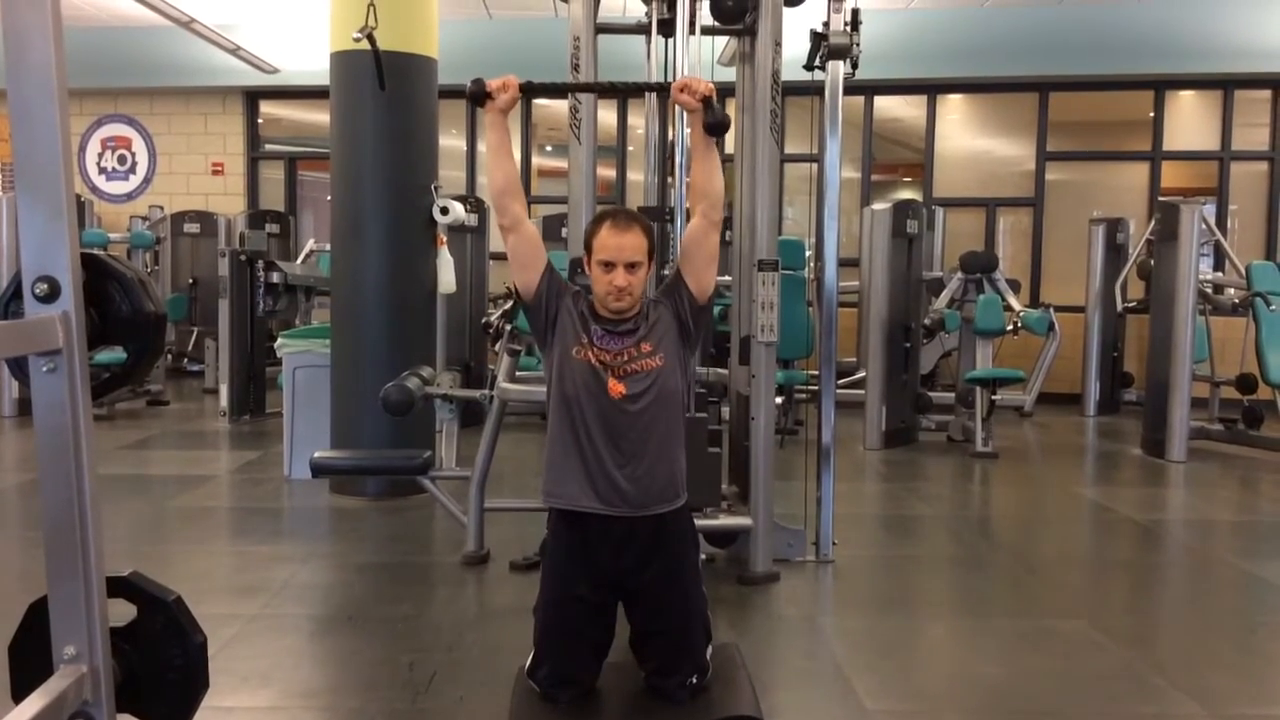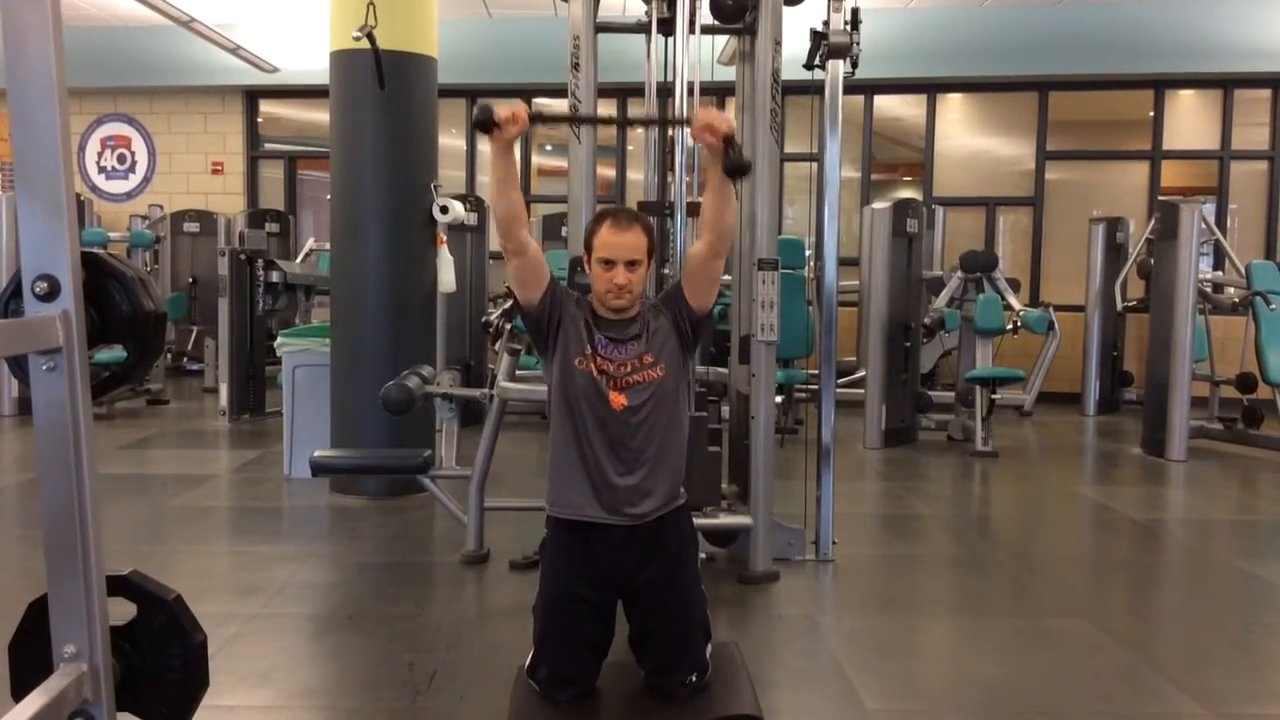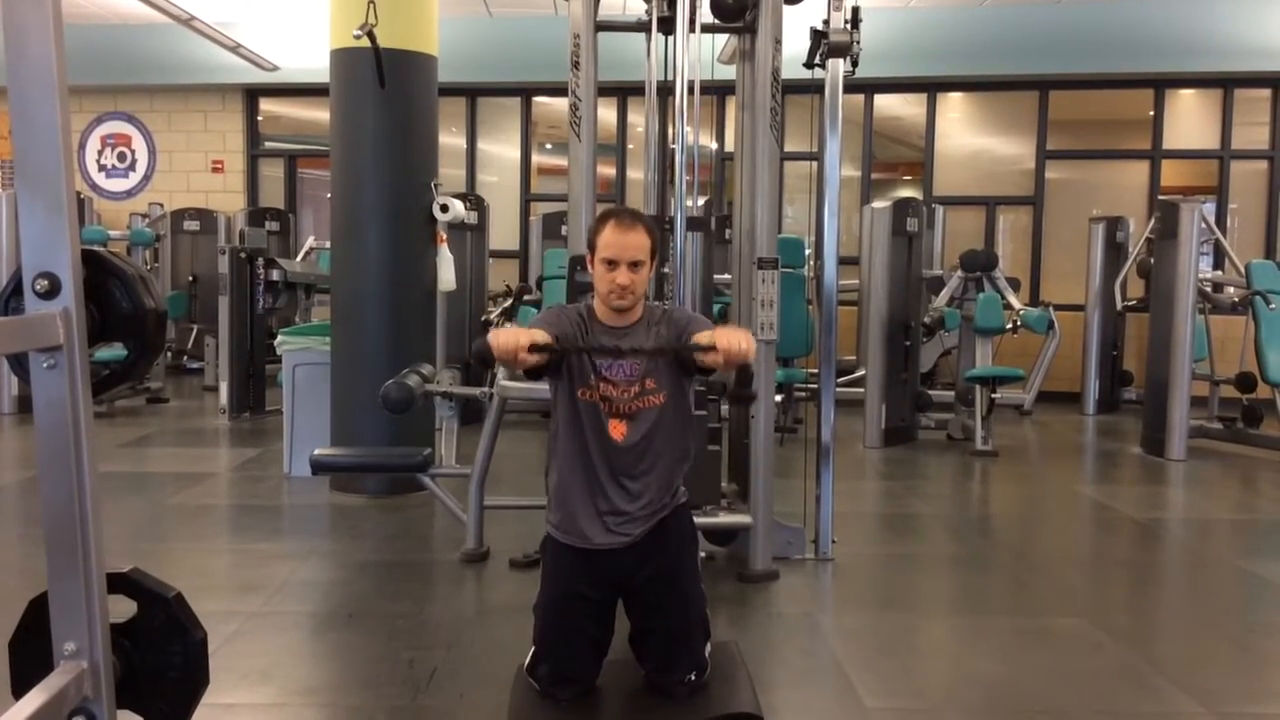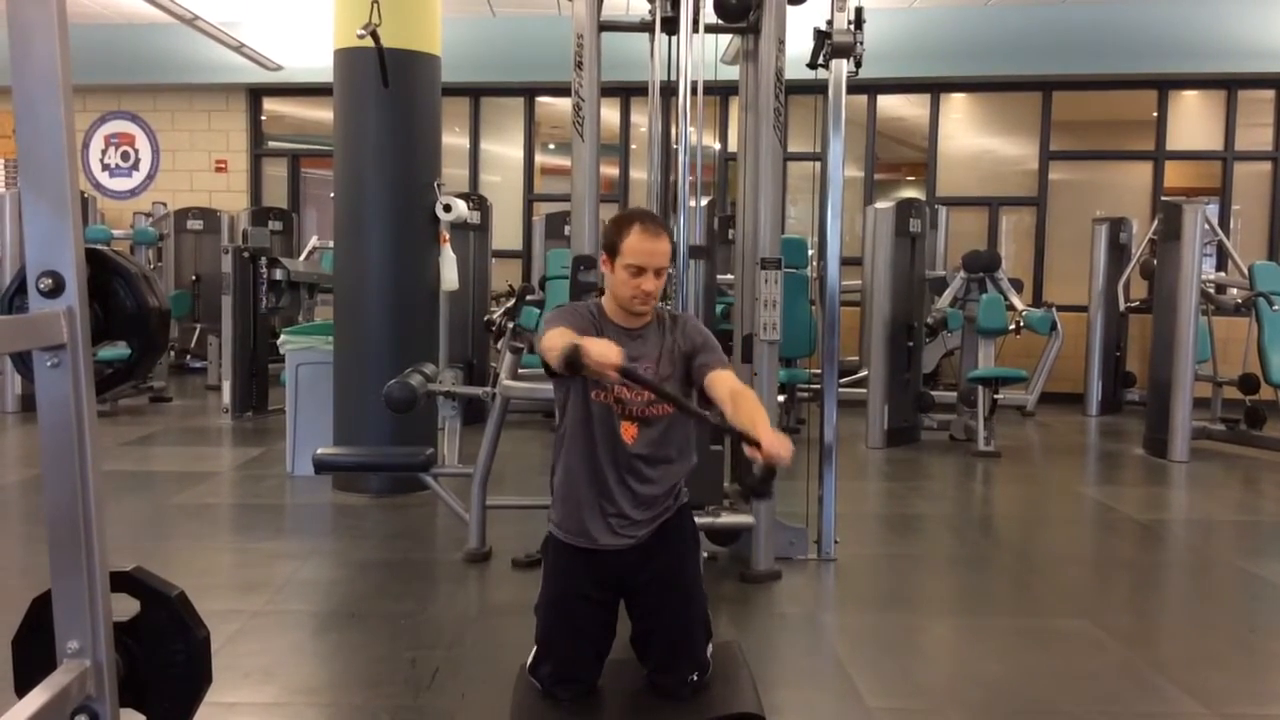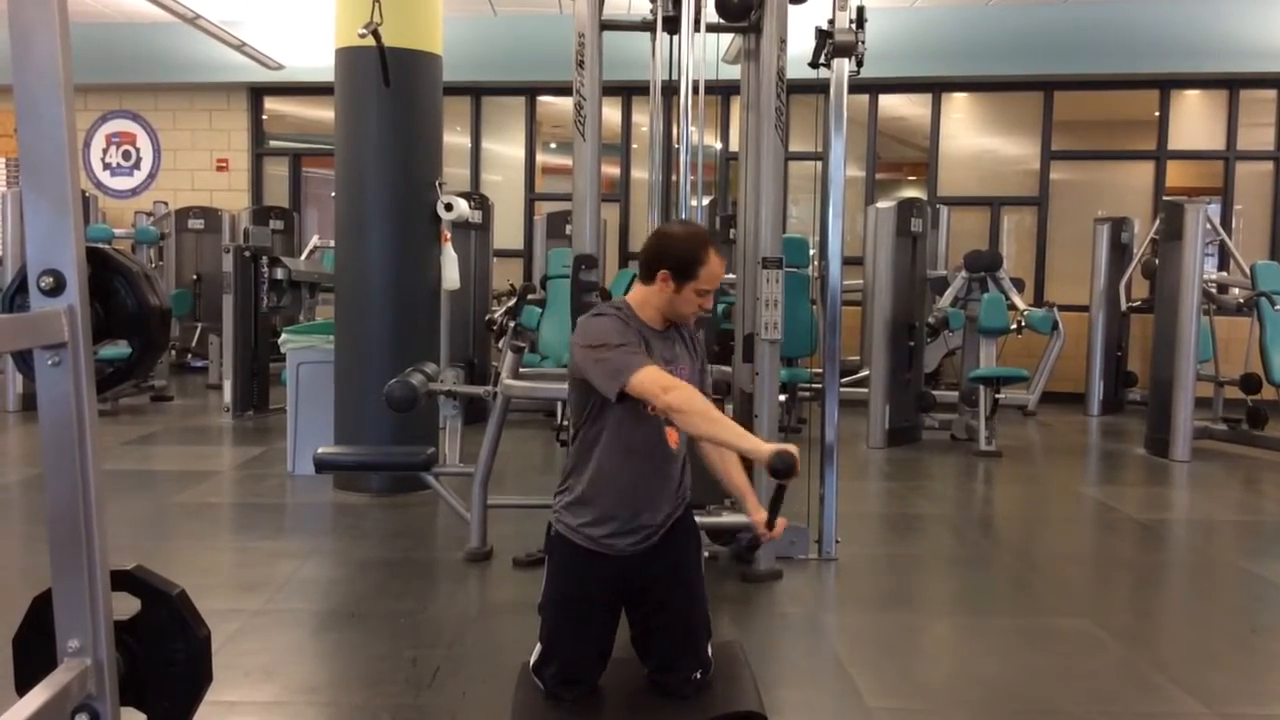
dt=0.5s
person 1, frame 1
left shoulder: (675, 318)
right shoulder: (558, 316)
left elbow: (707, 217)
right elbow: (511, 217)
left wrist: (698, 120)
right wrist: (496, 118)
left hip: (661, 525)
right hip: (577, 525)
left knee: (681, 682)
right knee: (559, 685)
left ankle: (650, 641)
right ankle: (592, 643)
person 1, frame 2
left shoulder: (673, 323)
right shoulder: (560, 321)
left elbow: (714, 244)
right elbow: (514, 241)
left wrist: (714, 153)
right wrist: (503, 146)
left hip: (661, 527)
right hip: (577, 529)
left knee: (680, 679)
right knee: (560, 682)
left ankle: (650, 641)
right ankle: (589, 639)
person 1, frame 3
left shoulder: (675, 327)
right shoulder: (565, 325)
left elbow: (710, 341)
right elbow: (533, 341)
left wrist: (730, 342)
right wrist: (511, 341)
left hip: (660, 528)
right hip: (576, 534)
left knee: (680, 679)
right knee: (559, 681)
left ankle: (647, 639)
right ankle: (591, 637)
person 1, frame 4
left shoulder: (687, 334)
right shoulder: (576, 319)
left elbow: (730, 388)
right elbow: (557, 344)
left wrist: (764, 433)
right wrist: (584, 350)
left hip: (663, 529)
right hip: (581, 533)
left knee: (682, 679)
right knee: (561, 682)
left ankle: (648, 636)
person 1, frame 5
left shoulder: (689, 340)
right shoulder: (601, 331)
left elbow: (704, 428)
right elbow: (671, 398)
left wrist: (752, 505)
right wrist: (759, 447)
left hip: (667, 531)
right hip: (589, 537)
left knee: (685, 679)
right knee: (565, 683)
left ankle: (647, 634)
